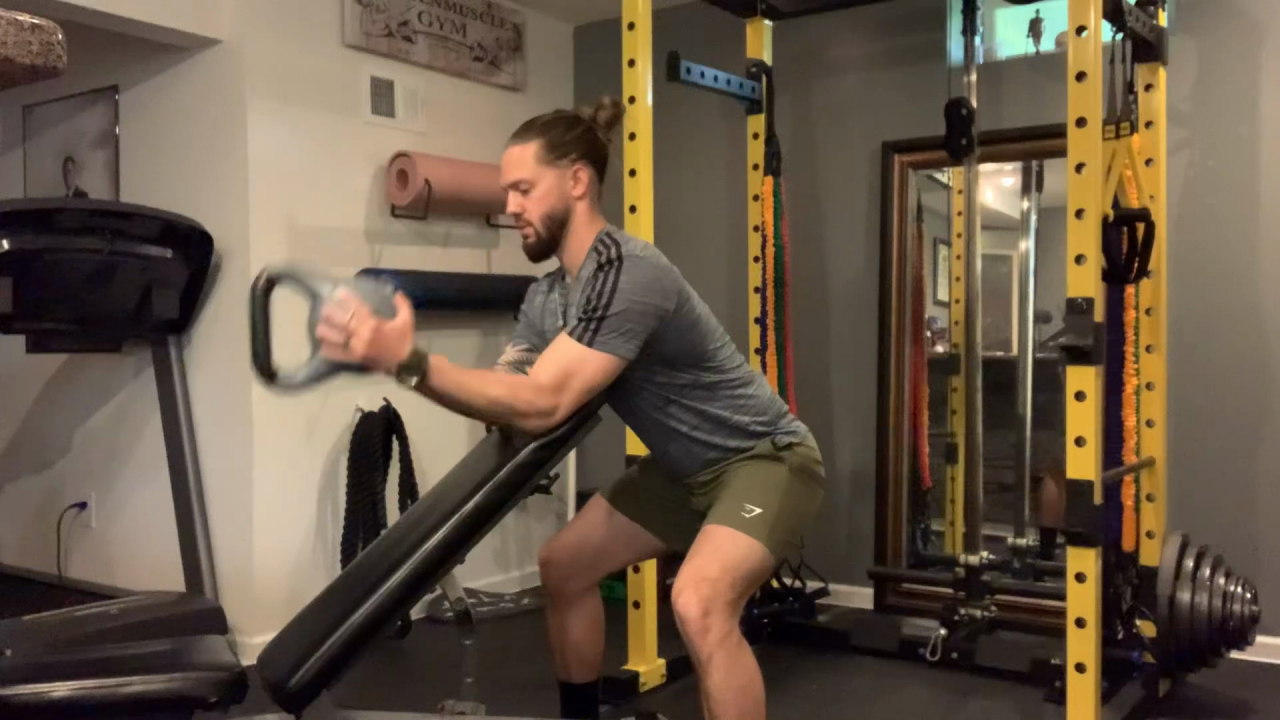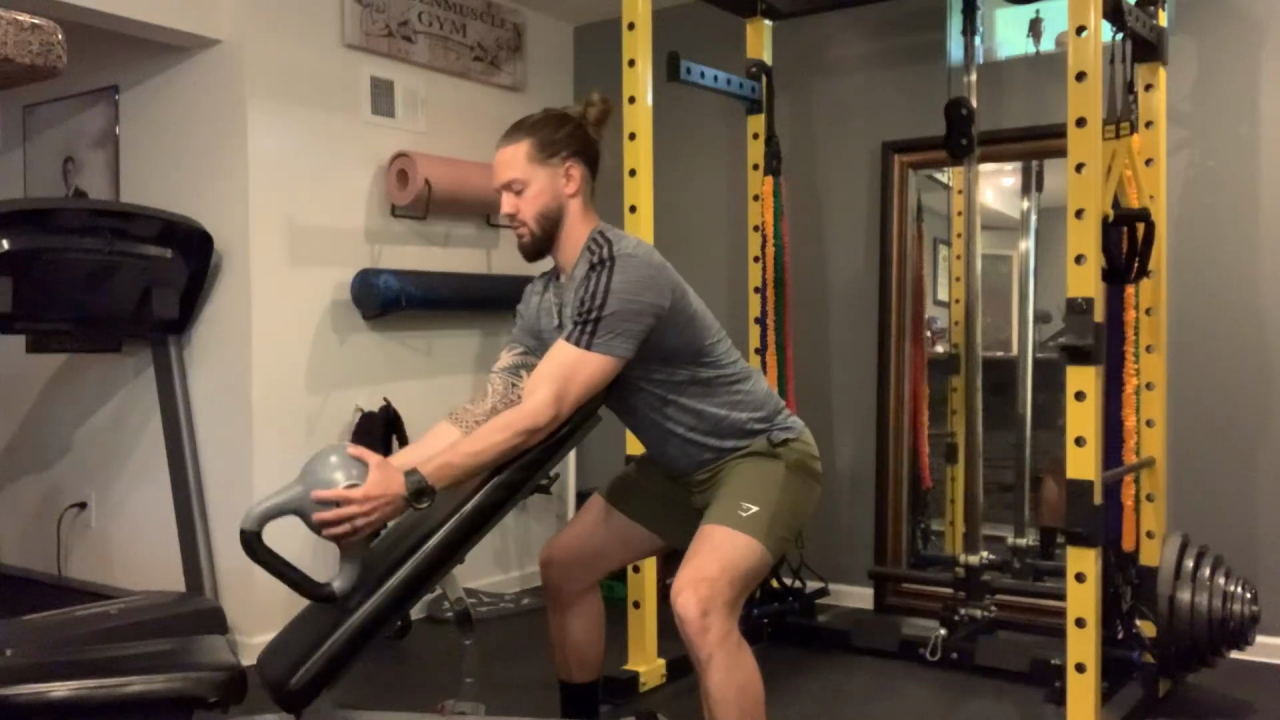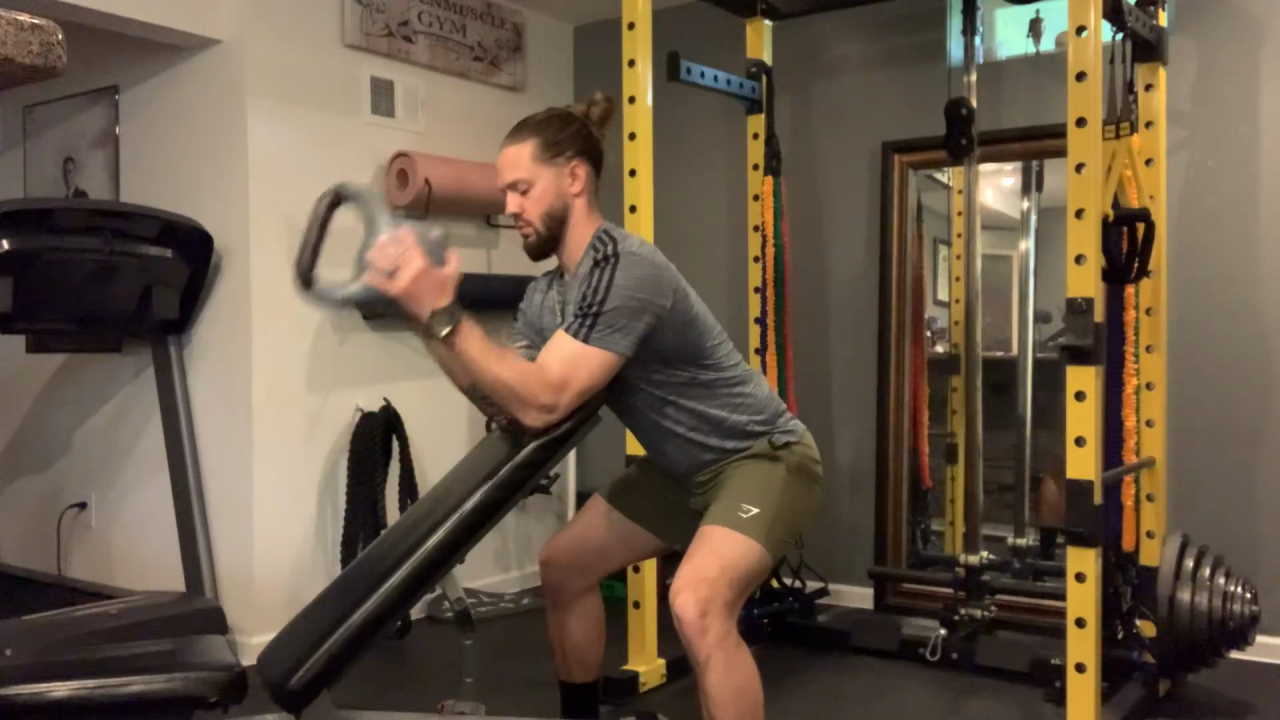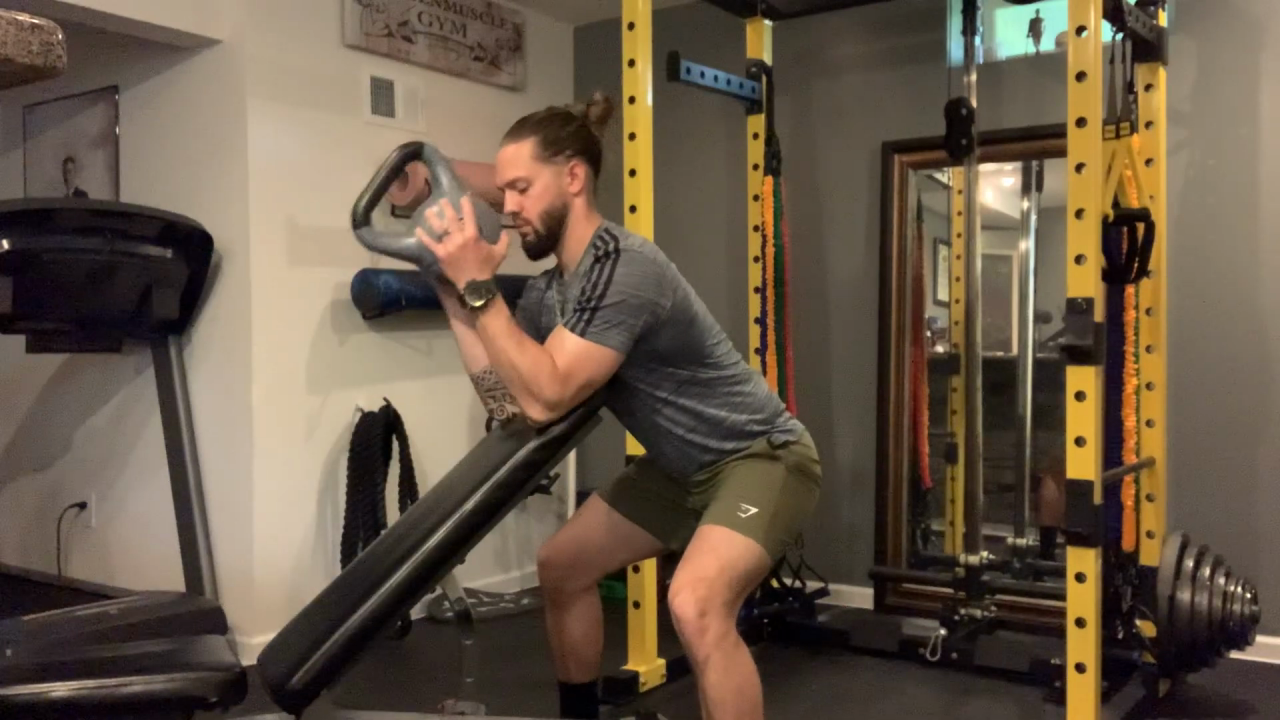
dt=0.7s
person 1, frame 1
left shoulder: (628, 274)
right shoulder: (548, 297)
left elbow: (541, 405)
right elbow: (506, 396)
left wrist: (407, 359)
right wrist: (390, 358)
left hip: (763, 457)
right hip: (683, 466)
left knee: (697, 604)
right knee: (564, 566)
person 1, frame 2
left shoulder: (623, 272)
right shoulder: (541, 299)
left elbow: (539, 416)
right elbow: (494, 407)
left wrist: (409, 485)
right wrist: (390, 465)
left hip: (761, 454)
right hip: (681, 462)
left knee: (697, 603)
right knee: (563, 567)
person 1, frame 3
left shoulder: (625, 270)
right shoulder: (547, 295)
left elbow: (542, 403)
right elbow: (506, 402)
left wrist: (442, 313)
right wrist: (430, 320)
left hip: (764, 456)
right hip: (682, 465)
left knee: (697, 605)
right knee: (564, 566)
person 1, frame 4
left shoulder: (626, 269)
right shoulder: (548, 289)
left elbow: (546, 398)
right elbow: (509, 402)
left wrist: (479, 287)
right wrist: (456, 296)
left hip: (762, 455)
right hip: (681, 464)
left knee: (696, 604)
right knee: (562, 566)
